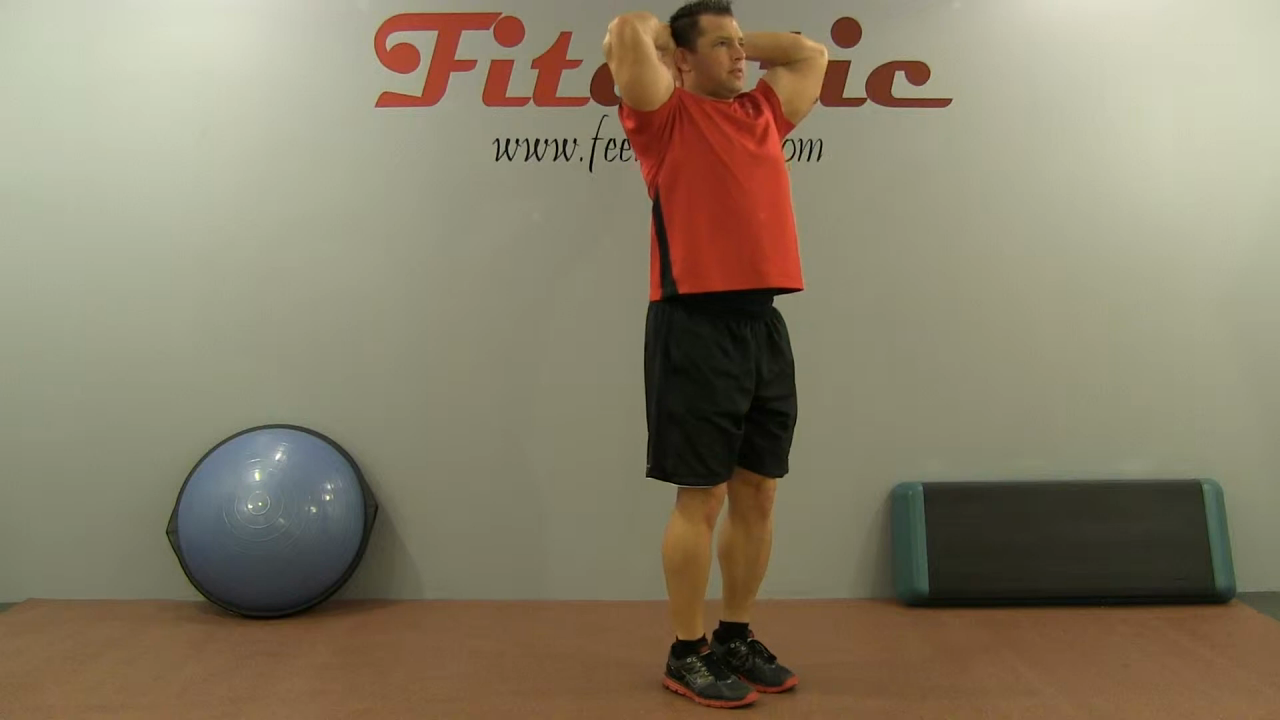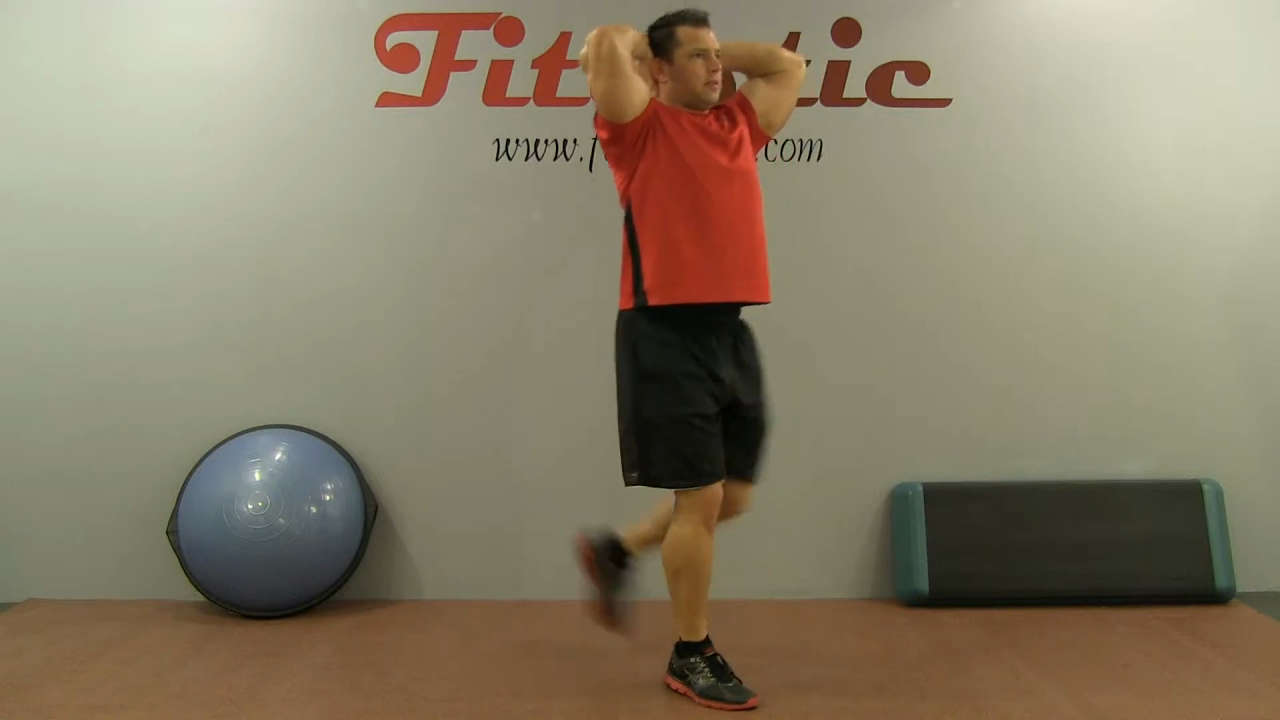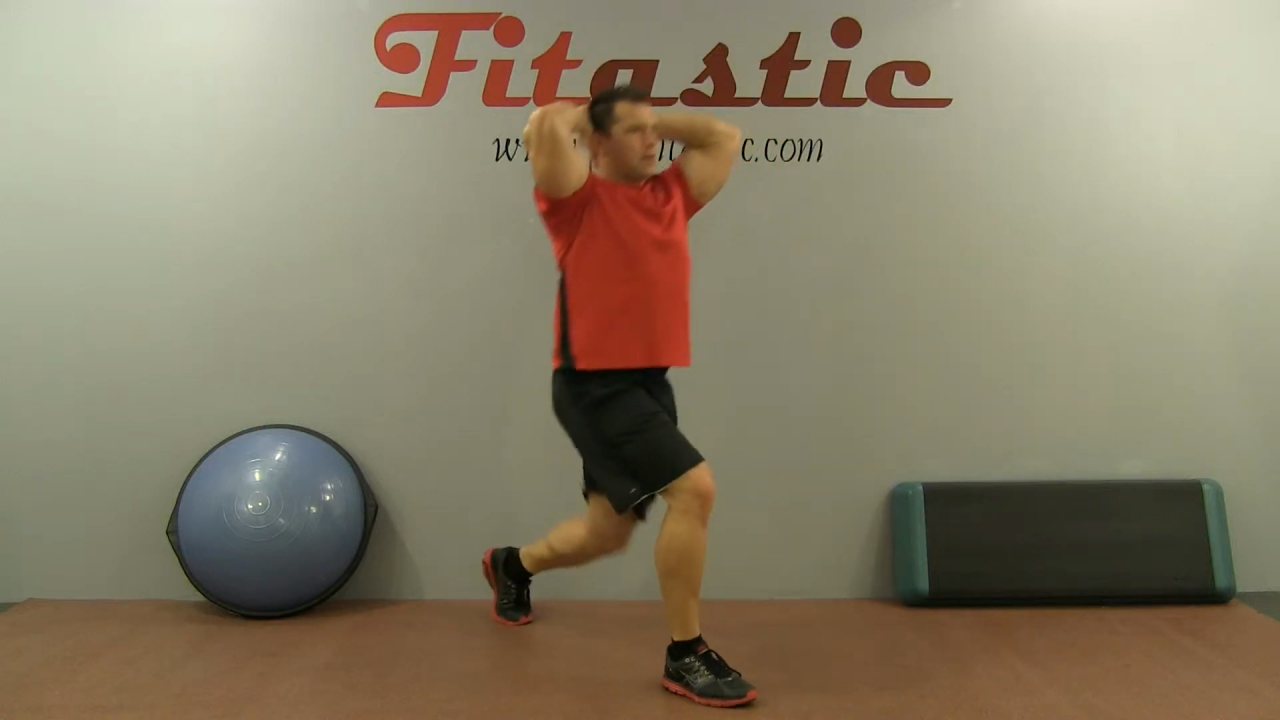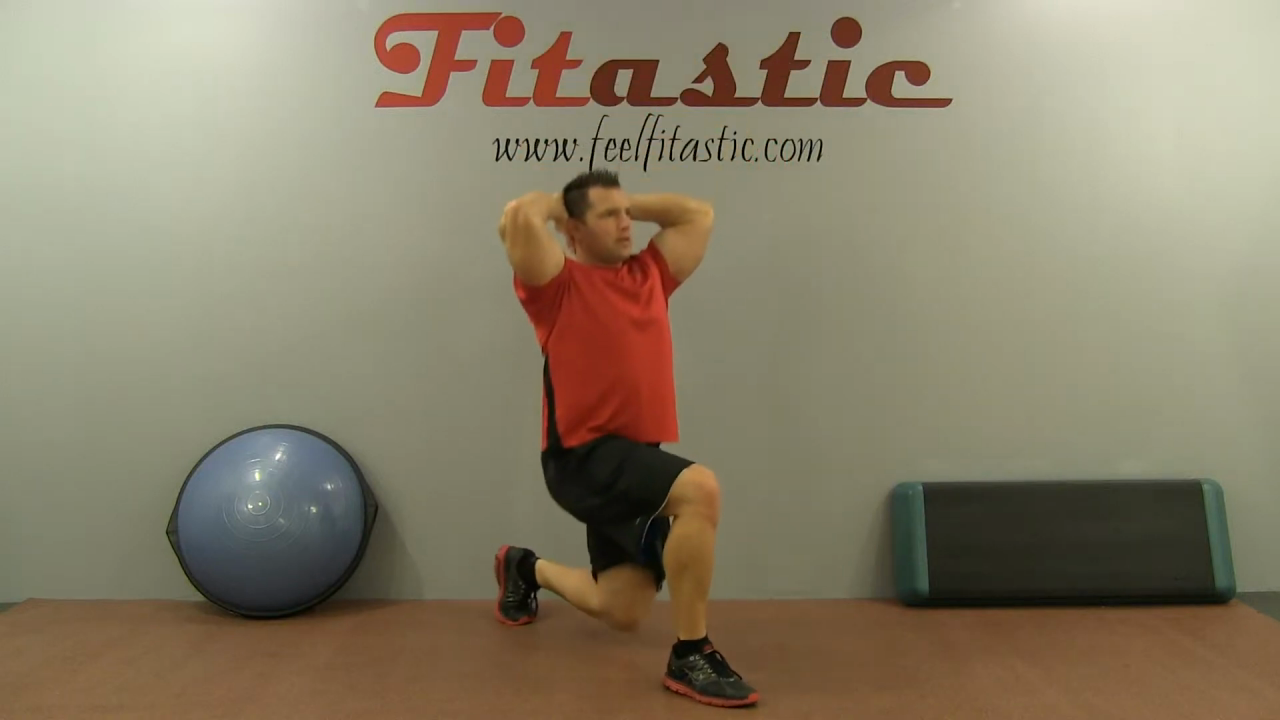
dt=0.5s
person 1, frame 1
left shoulder: (763, 113)
right shoulder: (666, 116)
left hip: (763, 323)
right hip: (695, 326)
left knee: (757, 496)
right knee: (702, 498)
left ankle: (735, 641)
right ankle: (687, 655)
person 1, frame 2
left shoulder: (737, 125)
right shoulder: (641, 128)
left elbow: (789, 66)
right elbow: (603, 47)
left wrist: (718, 53)
right wrist: (640, 41)
left hip: (730, 331)
right hip: (665, 334)
left knee: (732, 494)
right knee: (700, 498)
left ankle: (615, 552)
right ankle: (690, 655)
person 1, frame 3
left shoulder: (672, 196)
right shoulder: (579, 199)
left elbow: (723, 138)
right elbow: (545, 128)
left wrist: (654, 119)
right wrist: (580, 116)
left hip: (648, 380)
right hip: (593, 383)
left knee: (608, 528)
right knee: (694, 489)
left ankle: (512, 565)
right ankle: (685, 655)
person 1, frame 4
left shoulder: (650, 273)
right shoulder: (559, 284)
left elbow: (699, 213)
right elbow: (518, 218)
left wrist: (626, 201)
right wrist: (558, 202)
left hip: (638, 453)
right hip: (584, 455)
left knee: (621, 612)
right knee: (700, 490)
left ankle: (525, 568)
right ankle: (690, 655)
